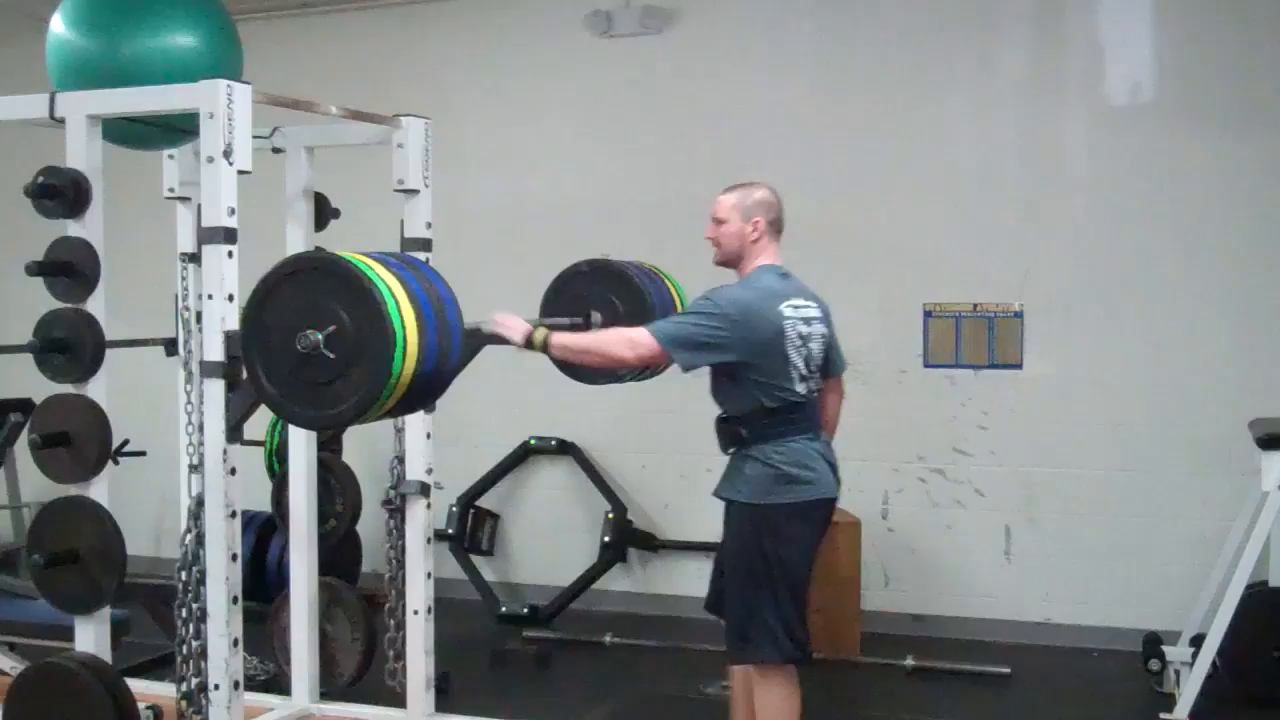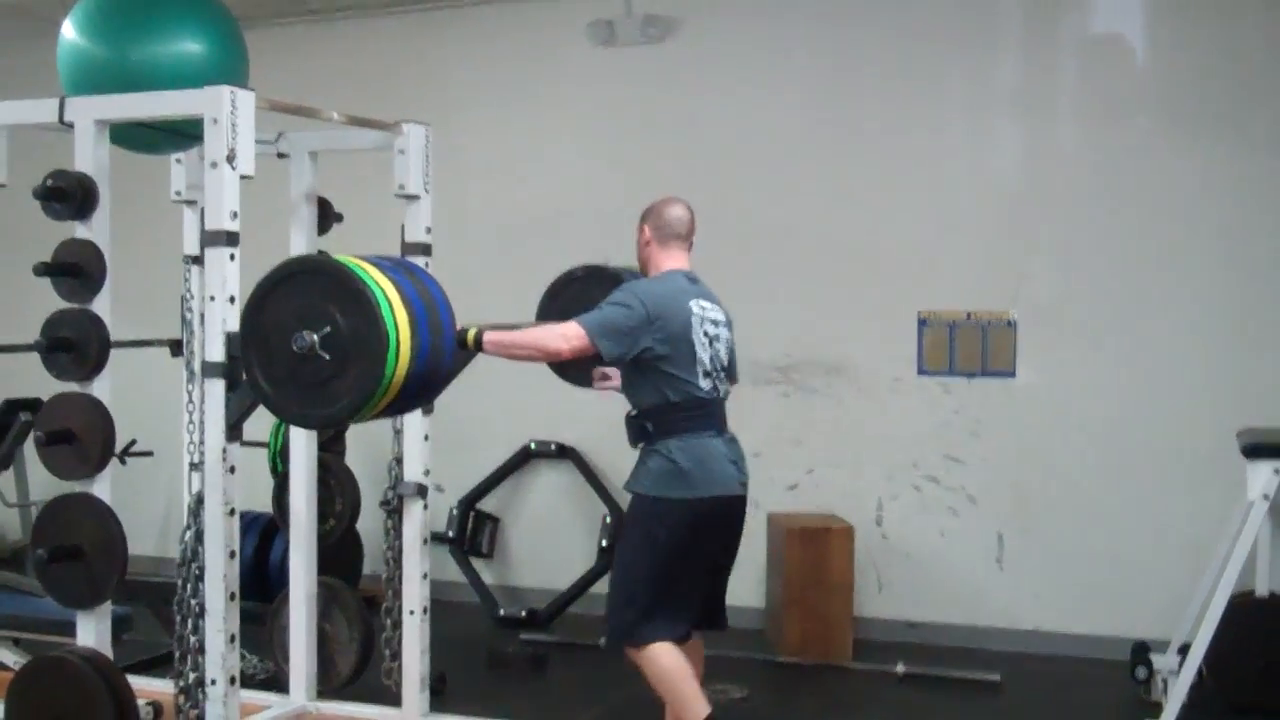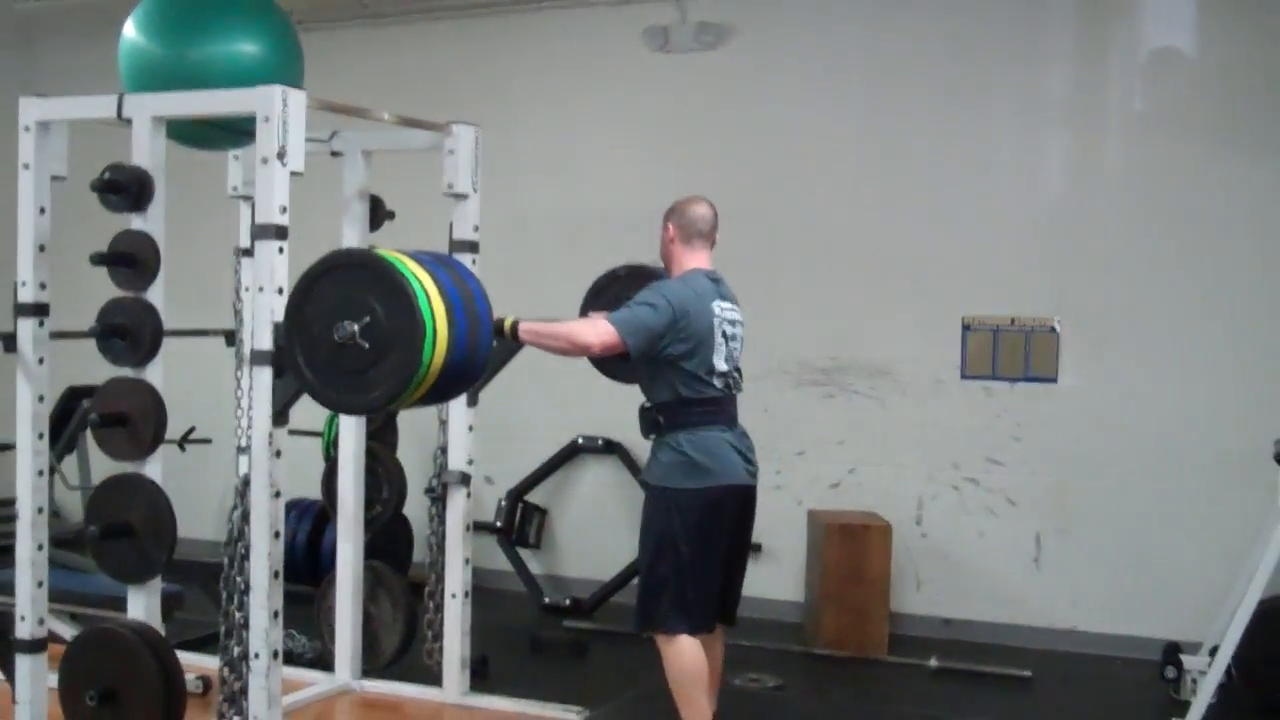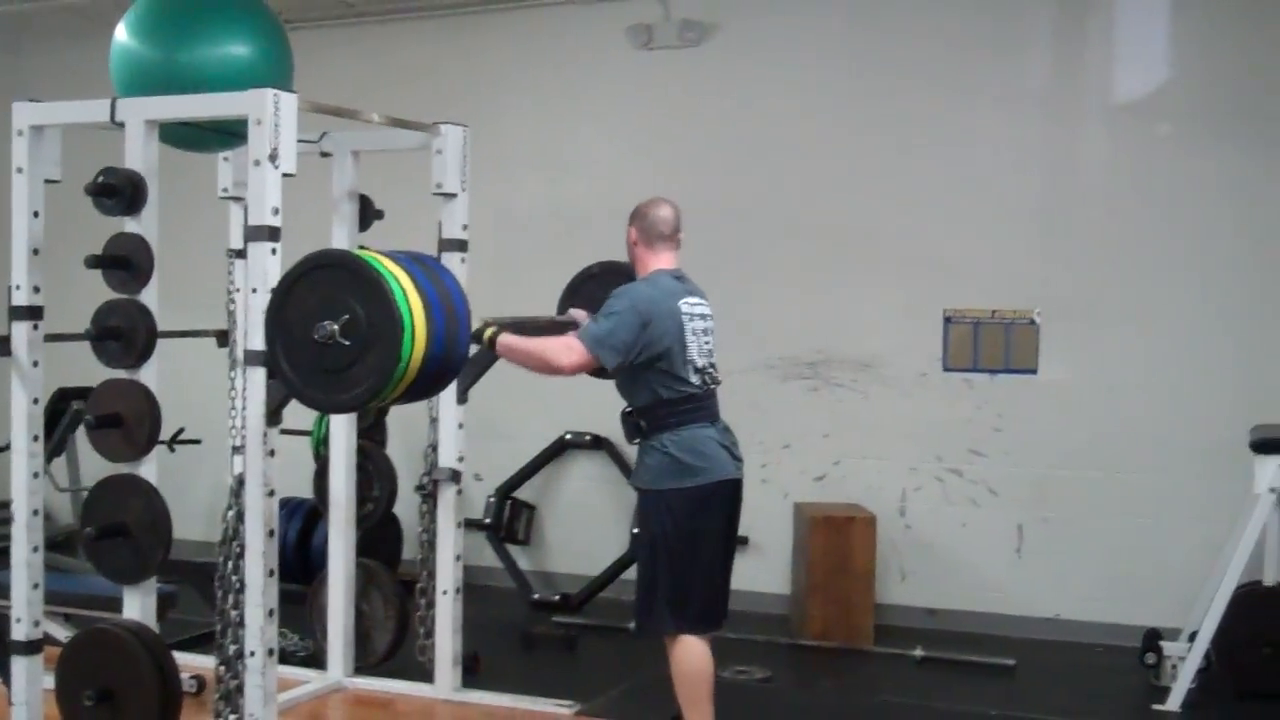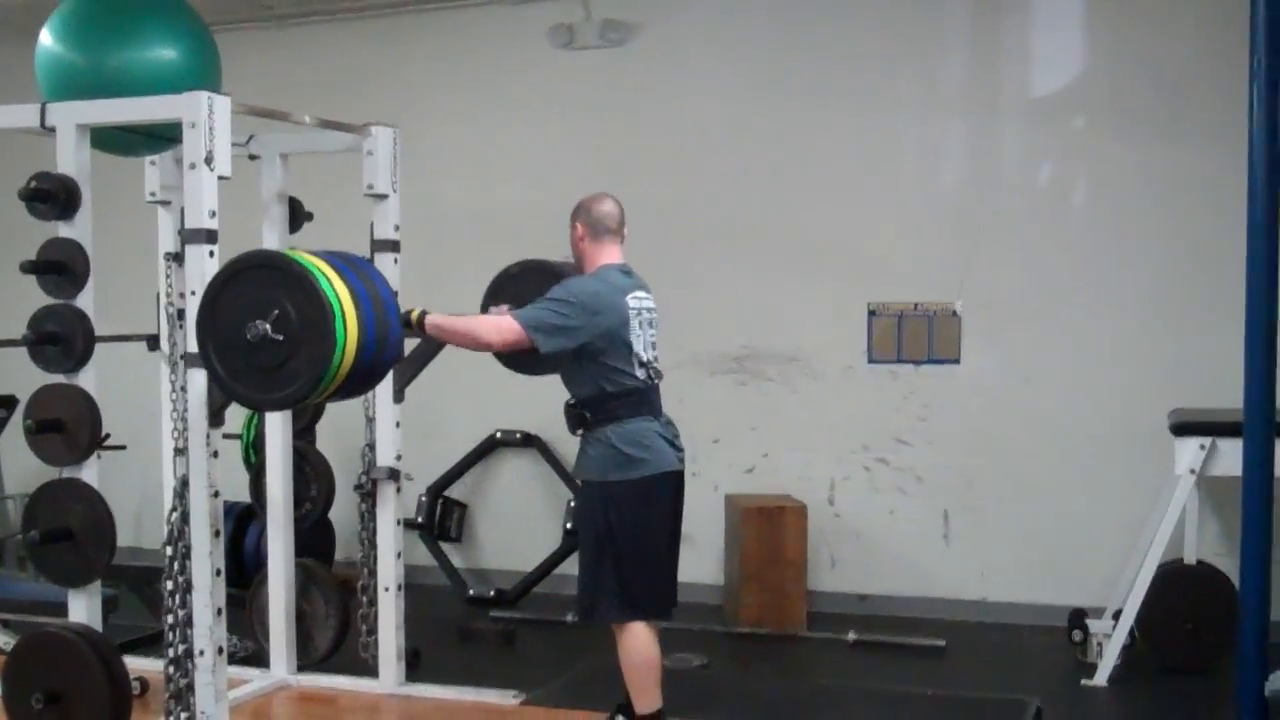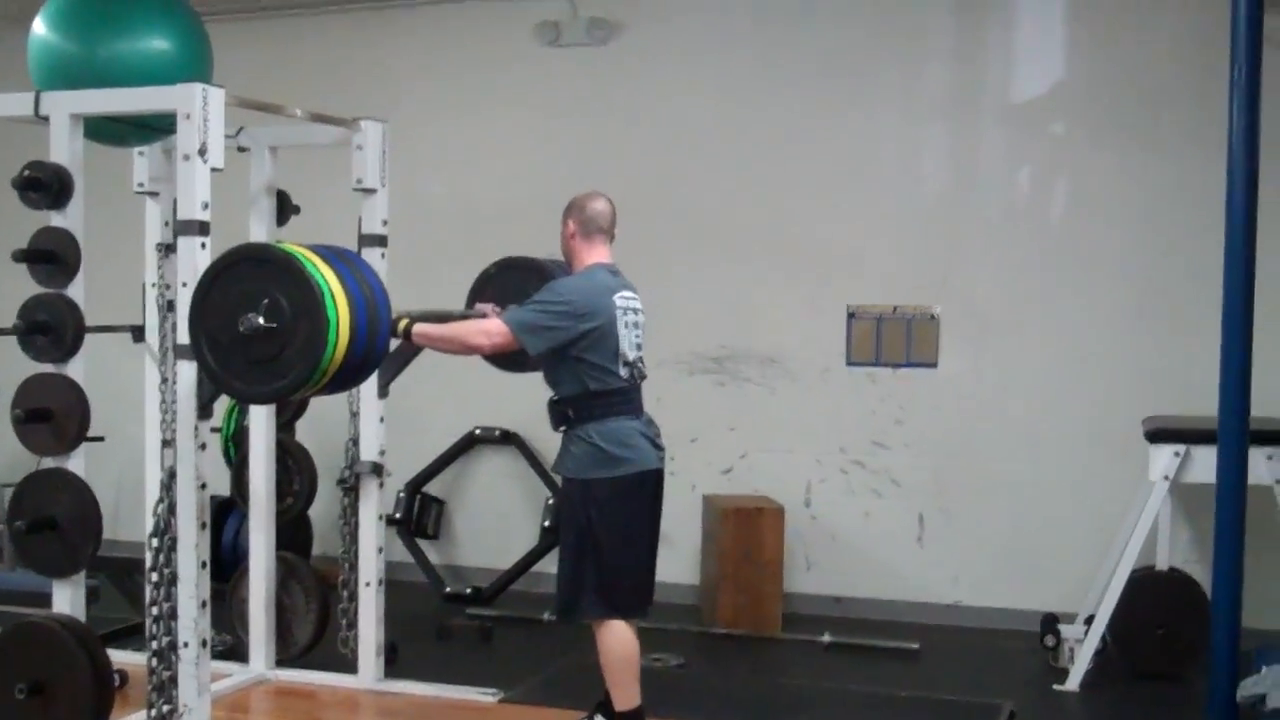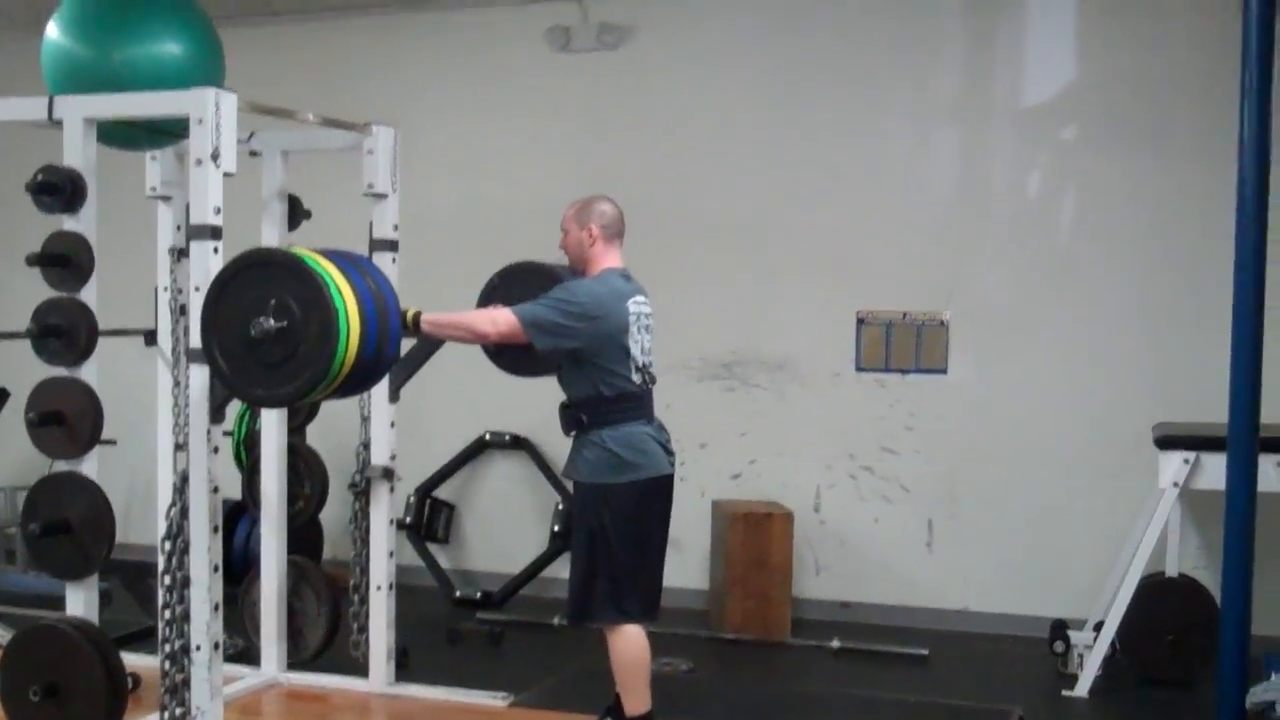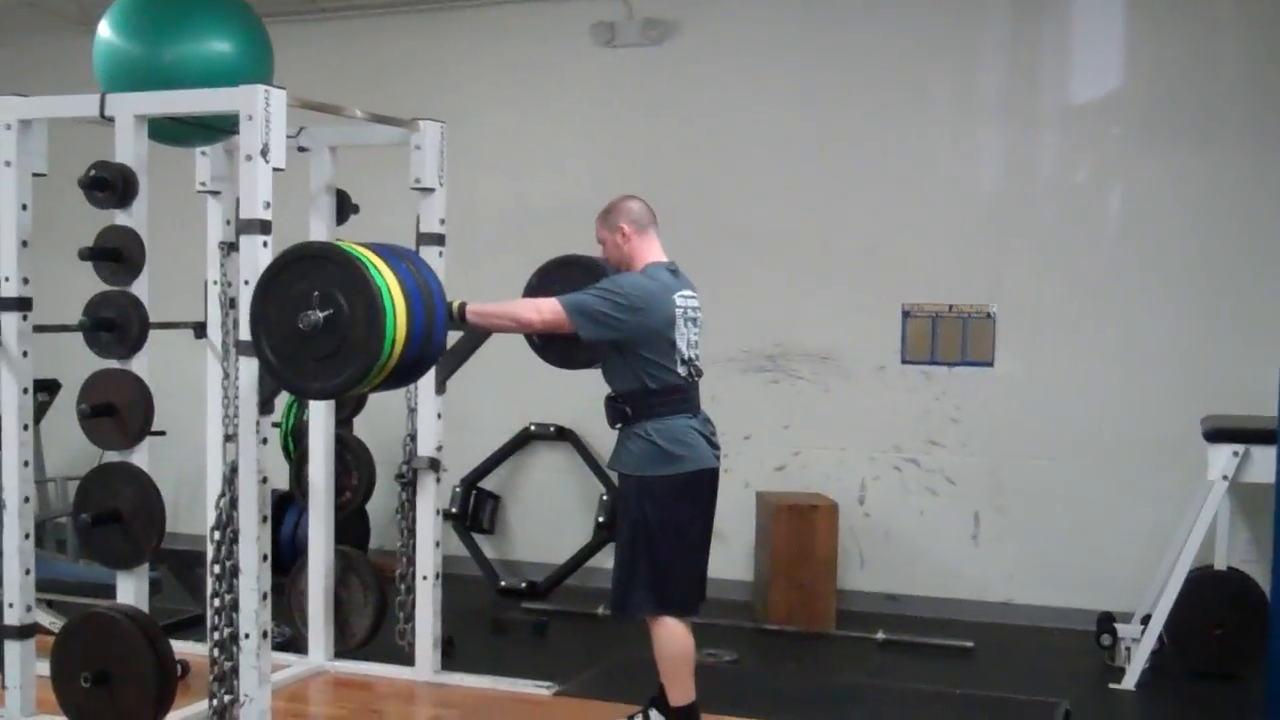
dt=0.4s
person 1, frame 1
left shoulder: (737, 306)
right shoulder: (809, 302)
left elbow: (630, 350)
right elbow: (832, 389)
left wrist: (532, 336)
left hip: (771, 486)
right hip: (801, 478)
left knee: (767, 644)
right knee: (742, 617)
person 1, frame 2
left shoulder: (645, 298)
right shoulder: (710, 304)
left elbow: (562, 343)
left wrist: (472, 338)
left hip: (678, 478)
right hip: (721, 474)
left knee: (639, 626)
right knee: (680, 621)
person 1, frame 3
left shoulder: (670, 297)
right shoulder: (721, 297)
left elbow: (592, 339)
left wrist: (510, 327)
right wrist: (621, 322)
left hip: (690, 471)
right hip: (730, 467)
left knee: (676, 621)
right knee: (704, 616)
person 1, frame 4
left shoulder: (637, 300)
right shoulder: (688, 295)
left elbow: (567, 357)
left wrist: (489, 337)
right wrist: (593, 324)
left hip: (680, 469)
right hip: (711, 463)
left knee: (680, 619)
right knee: (690, 611)
person 1, frame 5
left shoulder: (585, 294)
right shoulder: (632, 289)
left elbow: (496, 335)
left wrist: (417, 320)
right wrist: (521, 318)
left hip: (622, 462)
right hip: (650, 455)
left knee: (628, 607)
right knee: (637, 601)
person 1, frame 6
left shoulder: (575, 293)
right shoulder: (619, 291)
left elbow: (485, 339)
left wrist: (406, 329)
right wrist: (505, 316)
left hip: (604, 459)
right hip: (631, 454)
left knee: (607, 605)
right knee: (615, 599)
person 1, frame 7
left shoulder: (590, 297)
right shoulder: (627, 293)
left elbow: (492, 328)
left wrist: (414, 320)
right wrist: (501, 317)
left hip: (615, 464)
right hip: (639, 459)
left knee: (619, 609)
right knee: (623, 603)
person 1, frame 8
left shoulder: (635, 291)
right shoulder: (676, 286)
left elbow: (538, 315)
left wrist: (460, 311)
left hip: (660, 457)
right hip: (685, 451)
left knee: (662, 601)
right knee: (667, 595)
